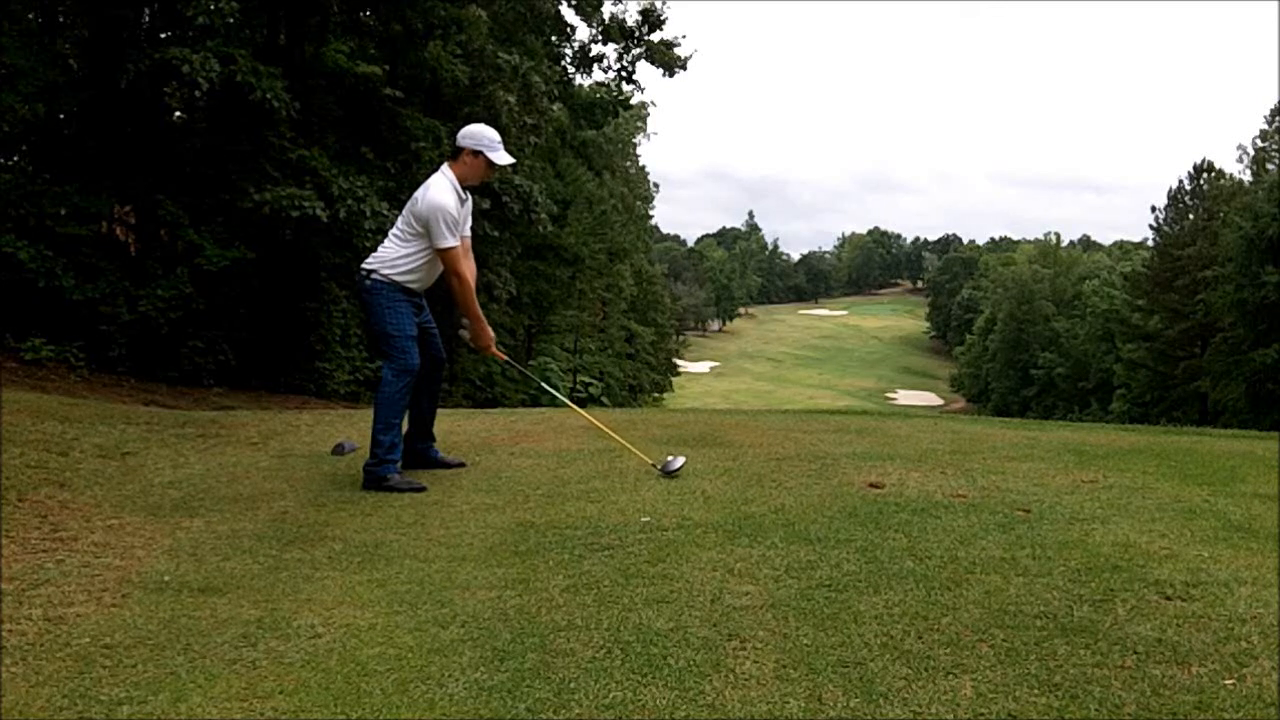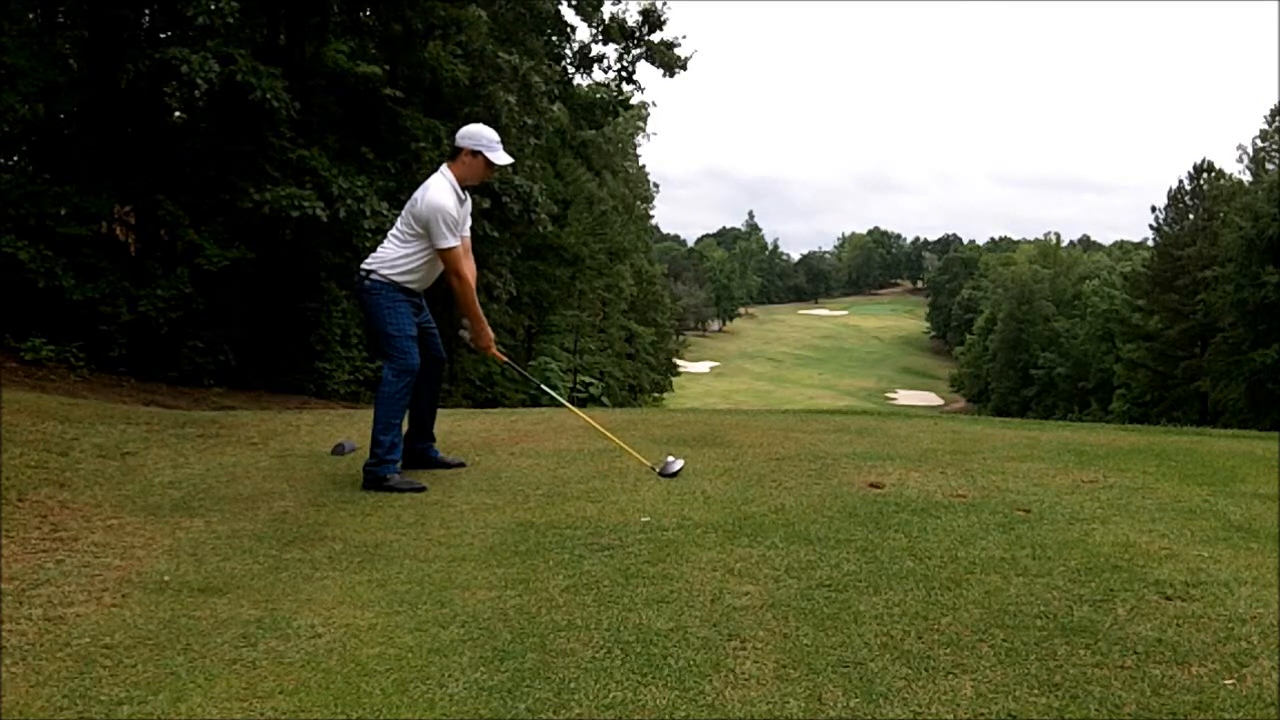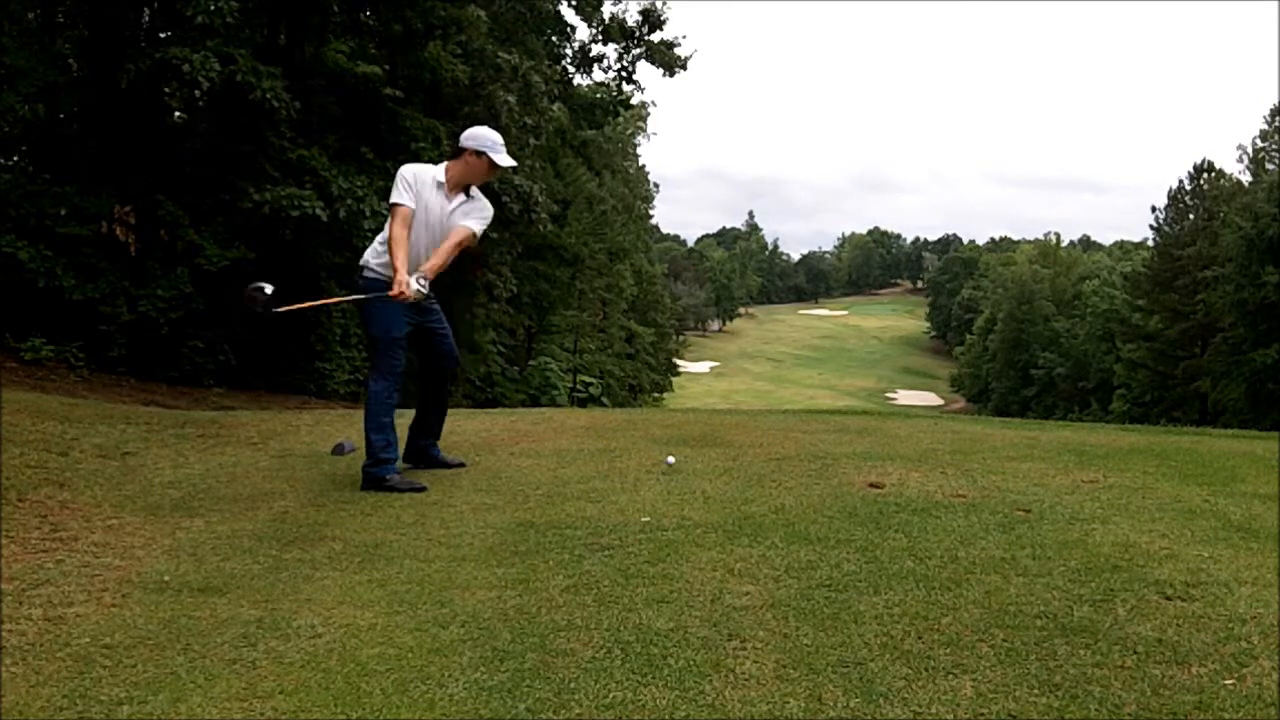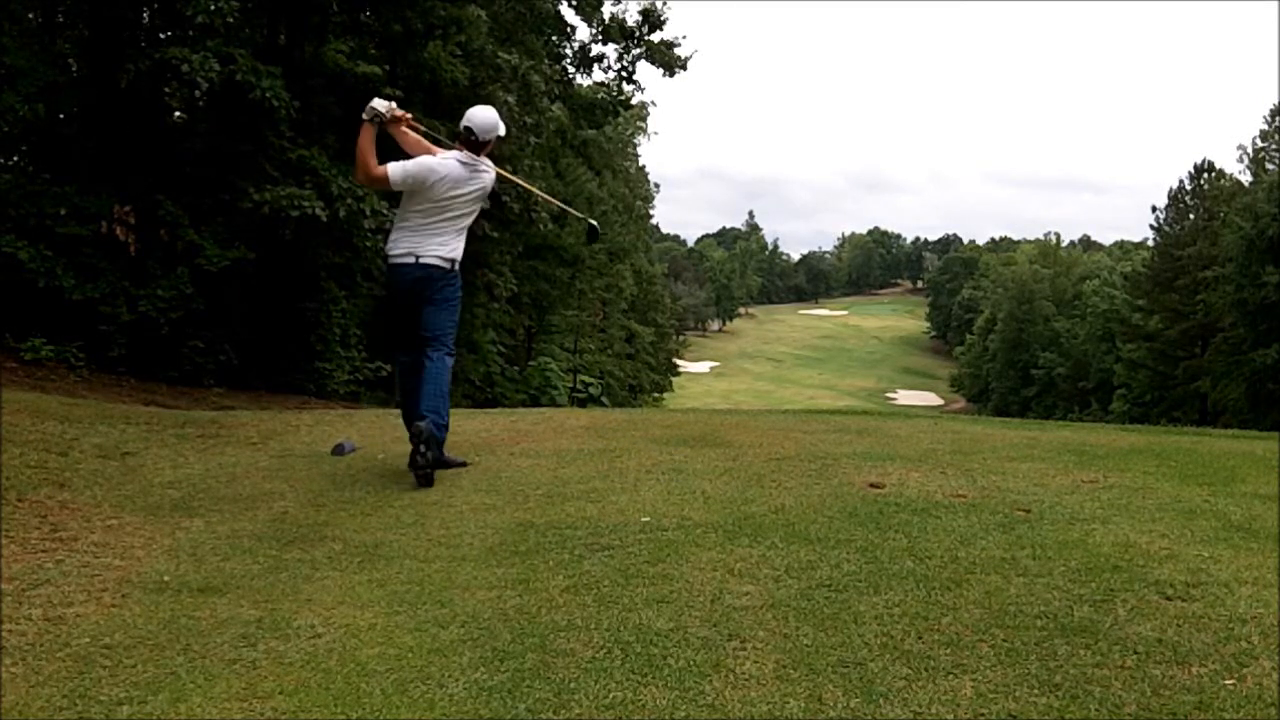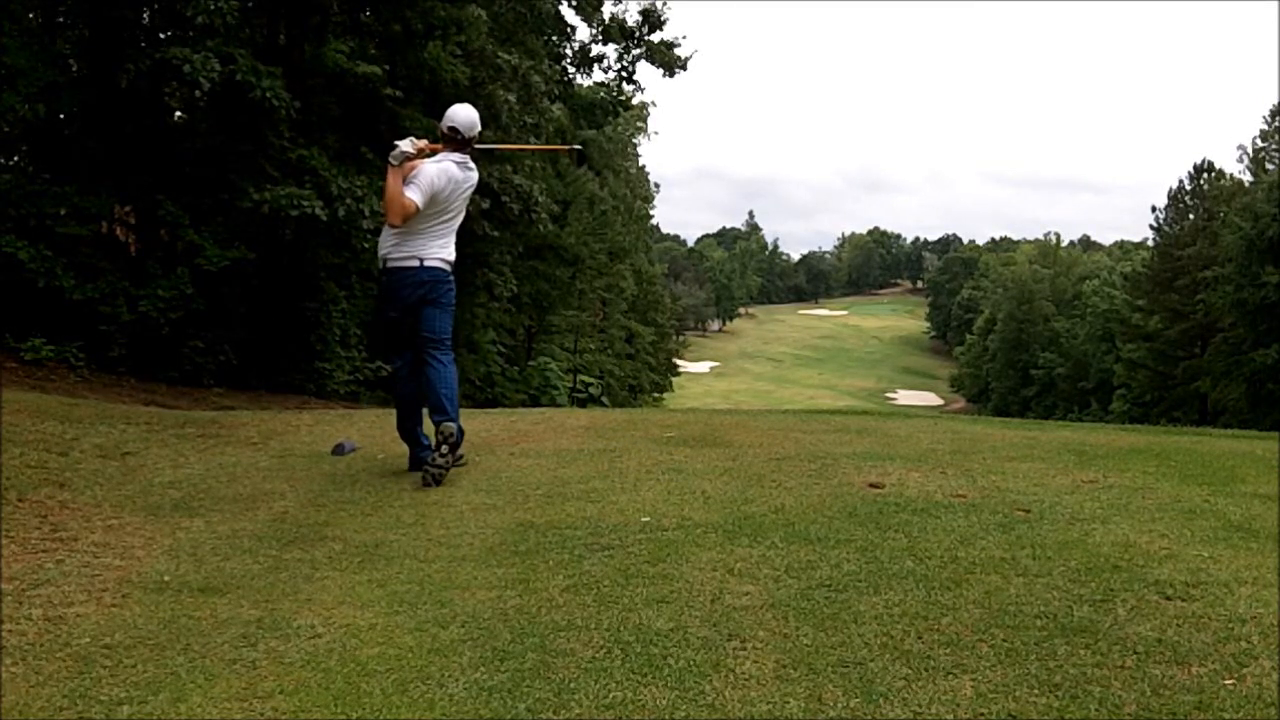
dt=1s
person 1, frame 1
left shoulder: (461, 196)
right shoulder: (440, 199)
left elbow: (466, 261)
right elbow: (455, 273)
left wrist: (470, 319)
right wrist: (479, 326)
left hip: (409, 289)
right hip: (385, 286)
left knee: (432, 362)
right knee: (403, 366)
left ankle: (418, 448)
right ankle: (381, 468)
person 1, frame 2
left shoulder: (460, 196)
right shoulder: (440, 200)
left elbow: (466, 261)
right elbow: (456, 274)
left wrist: (471, 320)
right wrist: (480, 326)
left hip: (408, 290)
right hip: (385, 287)
left knee: (432, 362)
right knee: (404, 366)
left ankle: (418, 449)
right ankle: (381, 468)
person 1, frame 3
left shoulder: (480, 206)
right shoulder: (412, 175)
left elbow: (452, 244)
right elbow: (397, 228)
left wrist: (420, 278)
right wrist: (400, 275)
left hip: (422, 291)
right hip: (382, 284)
left knee: (443, 363)
right knee: (388, 370)
left ankle: (423, 447)
right ankle: (380, 469)
person 1, frame 4
left shoulder: (429, 167)
right shoulder: (487, 174)
left elbow: (367, 176)
left wrist: (371, 122)
right wrist: (402, 129)
left hip: (401, 269)
right hip: (440, 273)
left knee: (409, 356)
right knee: (438, 351)
left ankle: (423, 445)
right ankle: (430, 426)
person 1, frame 5
left shoulder: (431, 171)
right shoulder: (469, 173)
left elbow: (395, 216)
left wrist: (396, 165)
right wrist: (411, 161)
left hip: (399, 273)
right hip: (436, 274)
left knee: (404, 359)
right knee: (438, 352)
left ankle: (419, 448)
right ankle: (447, 426)
